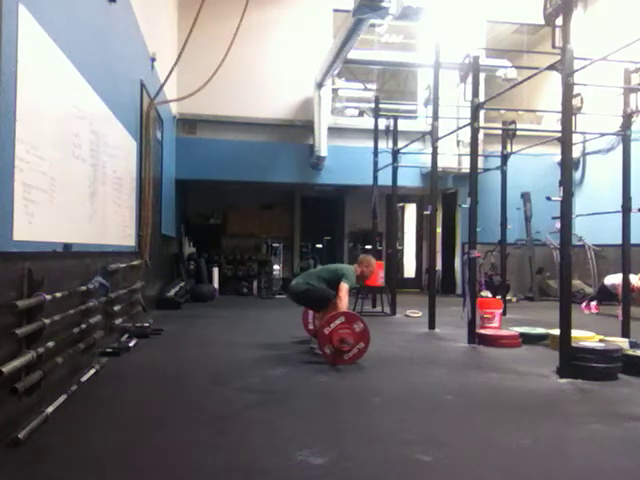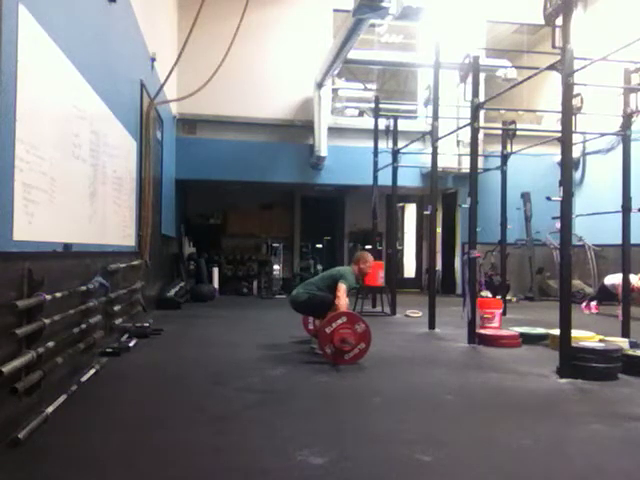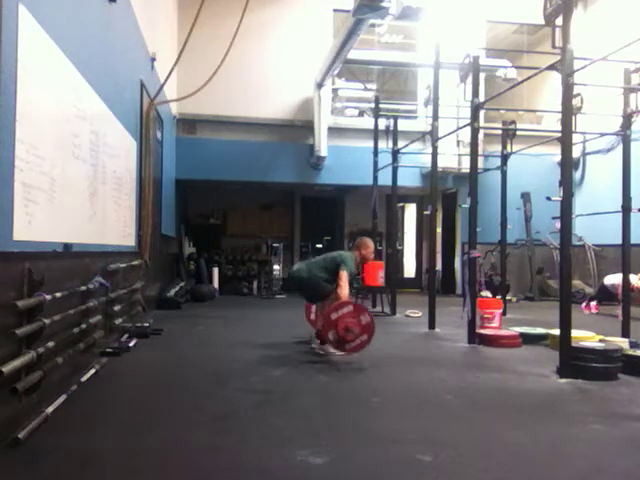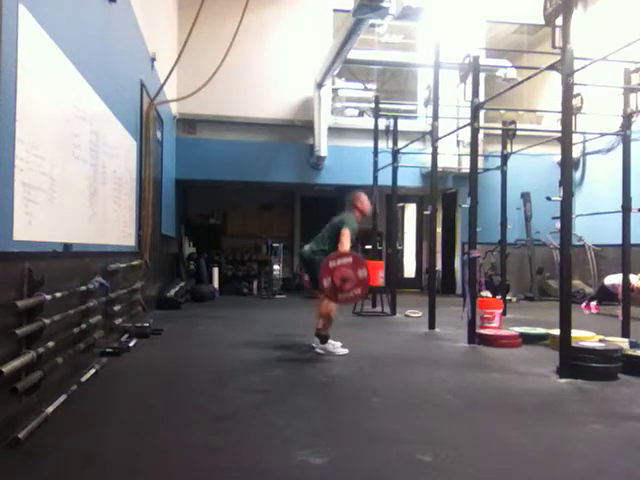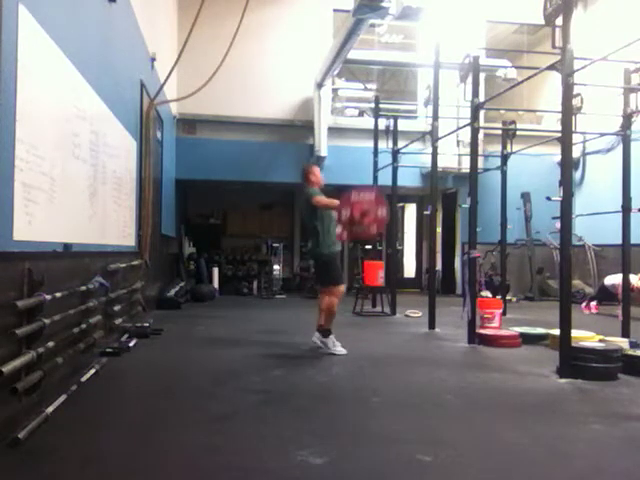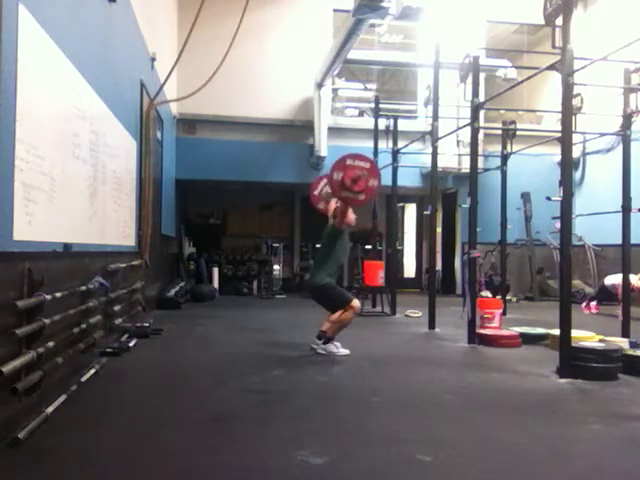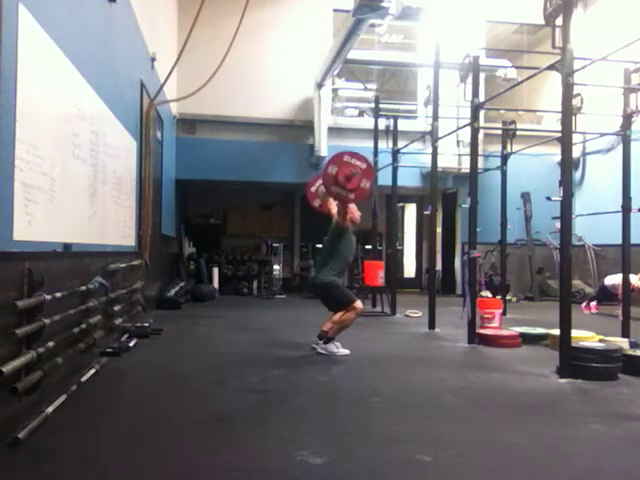
dt=0.3s
person 1, frame 1
left shoulder: (347, 270)
right shoulder: (350, 274)
left elbow: (339, 296)
right elbow: (342, 297)
left hip: (298, 286)
right hip: (301, 287)
left knee: (329, 302)
right knee: (335, 303)
person 1, frame 2
left shoulder: (346, 272)
right shoulder: (348, 275)
left elbow: (339, 297)
right elbow: (340, 298)
left hip: (299, 296)
right hip: (302, 297)
right knee: (341, 304)
person 1, frame 3
left shoulder: (348, 260)
right shoulder: (349, 261)
left elbow: (339, 287)
right elbow: (342, 288)
left hip: (301, 274)
right hip: (302, 275)
left knee: (327, 300)
right knee: (331, 301)
left ankle: (319, 338)
right ankle: (324, 344)
person 1, frame 4
left shoulder: (348, 219)
right shoulder: (350, 220)
right elbow: (344, 245)
left hip: (312, 254)
right hip: (315, 256)
left knee: (325, 295)
left ankle: (321, 337)
right ankle: (323, 342)
person 1, frame 5
left shoulder: (313, 194)
right shoulder: (312, 192)
right elbow: (321, 201)
left hip: (325, 250)
right hip: (326, 250)
left knee: (326, 291)
right knee: (337, 290)
left ankle: (321, 334)
right ankle: (325, 336)
person 1, frame 6
left shoulder: (337, 229)
right shoulder: (337, 229)
left elbow: (333, 210)
right elbow: (341, 213)
left hip: (321, 281)
right hip: (321, 283)
left knee: (344, 308)
right knee: (353, 306)
left ankle: (320, 338)
right ankle: (326, 343)
person 1, frame 7
left shoulder: (342, 227)
right shoulder: (342, 228)
left elbow: (334, 210)
right elbow: (342, 211)
left wrist: (330, 196)
left hip: (324, 280)
right hip: (325, 281)
left knee: (346, 308)
right knee: (356, 307)
left ankle: (321, 338)
right ankle: (326, 342)
